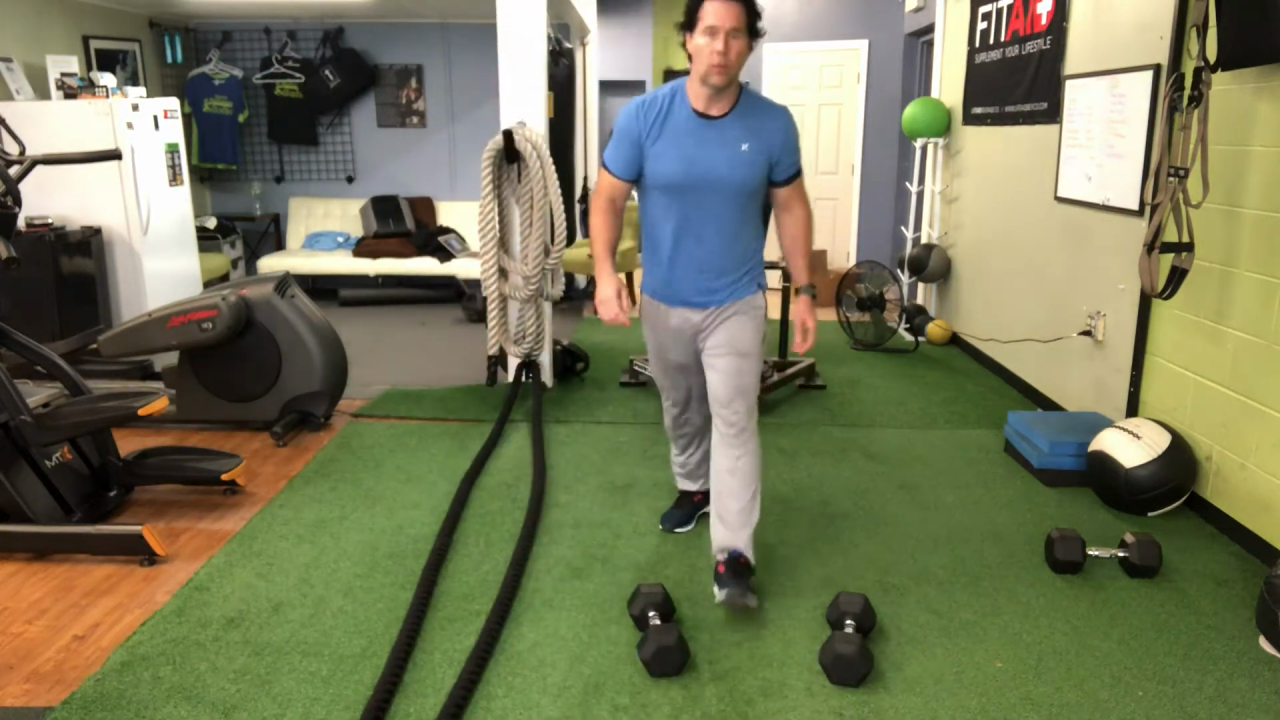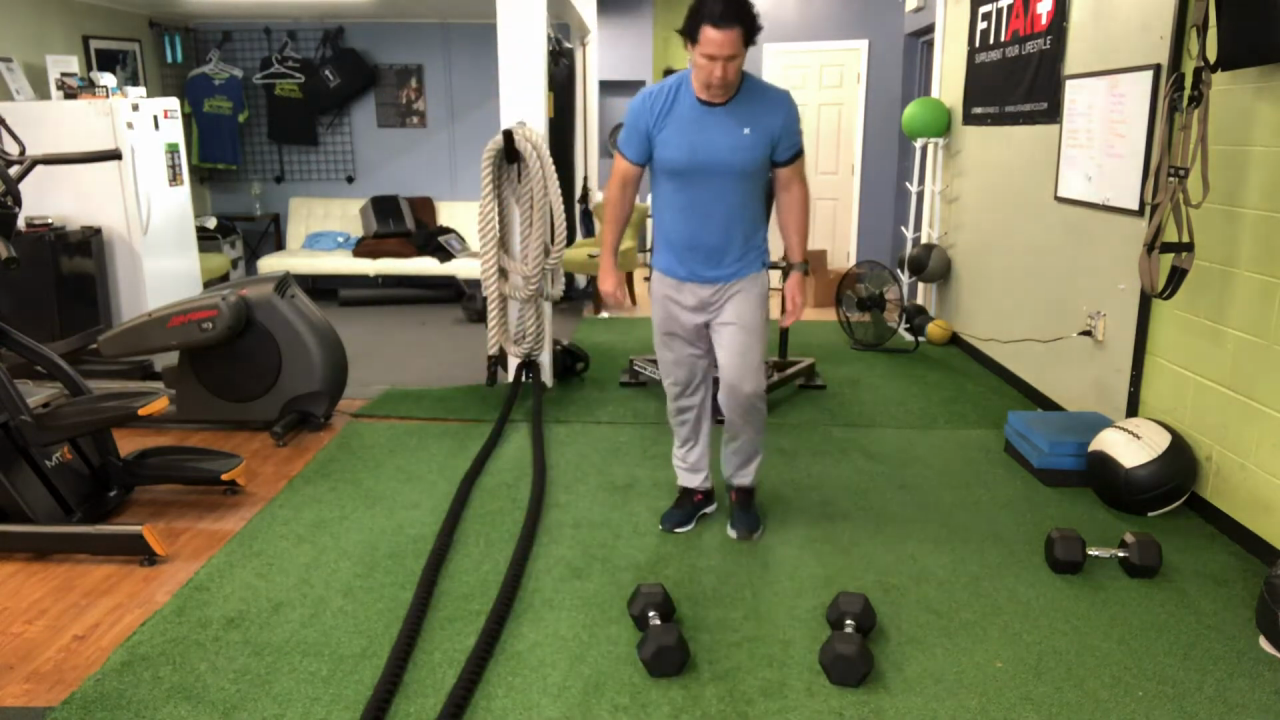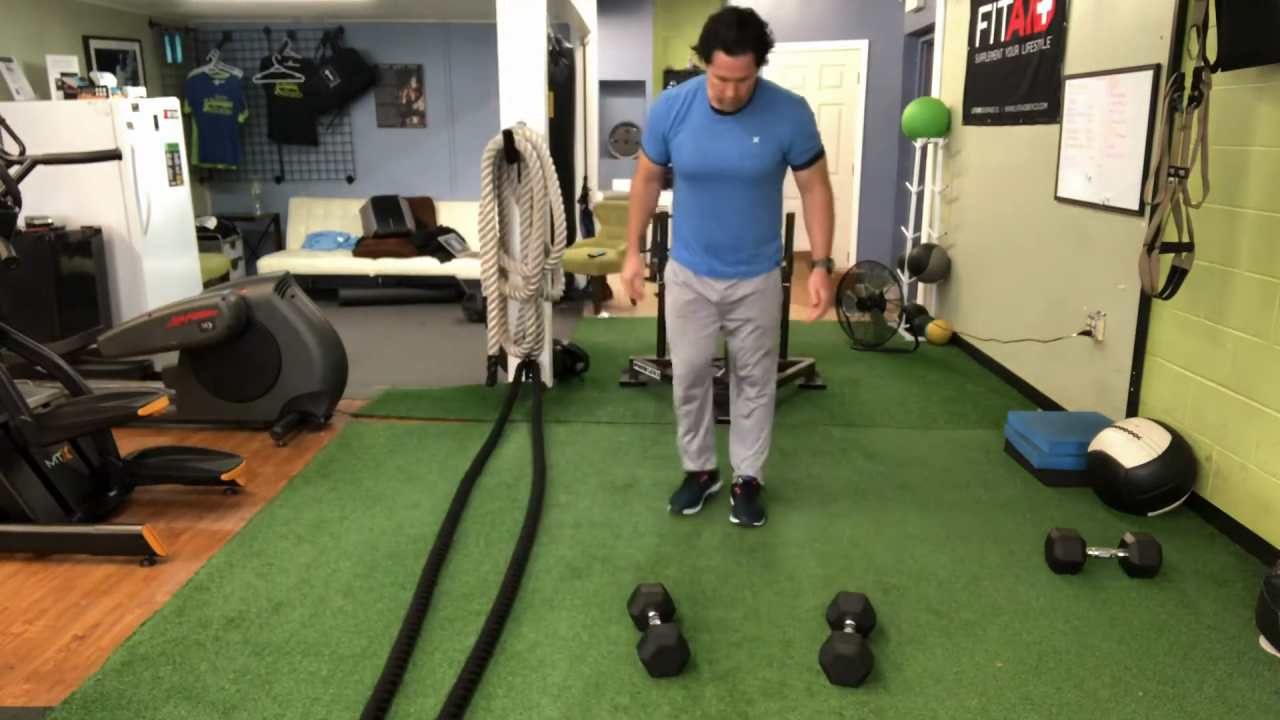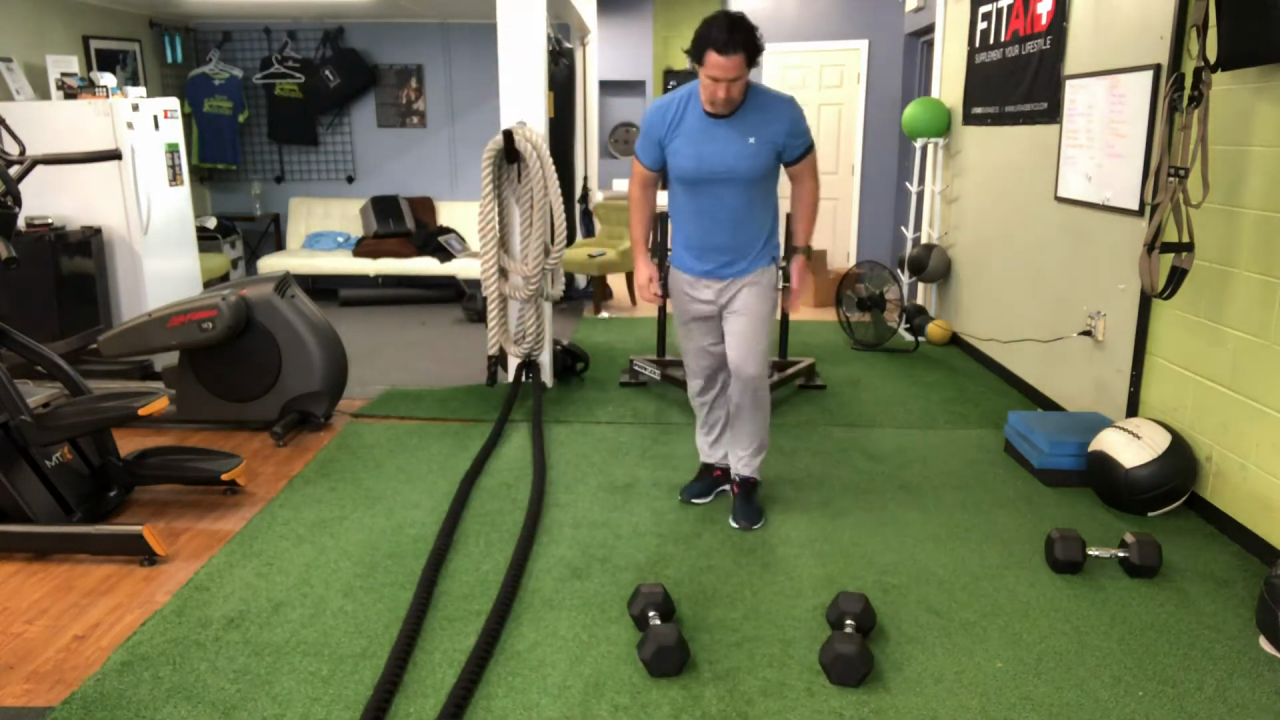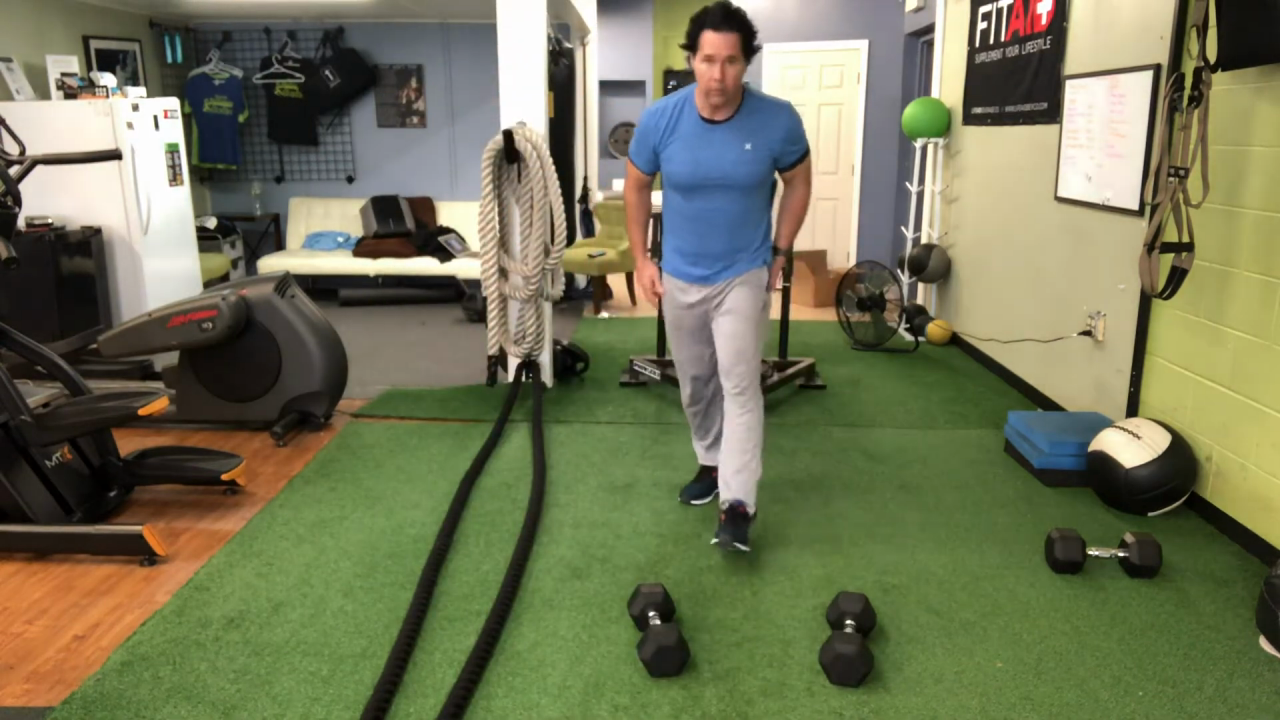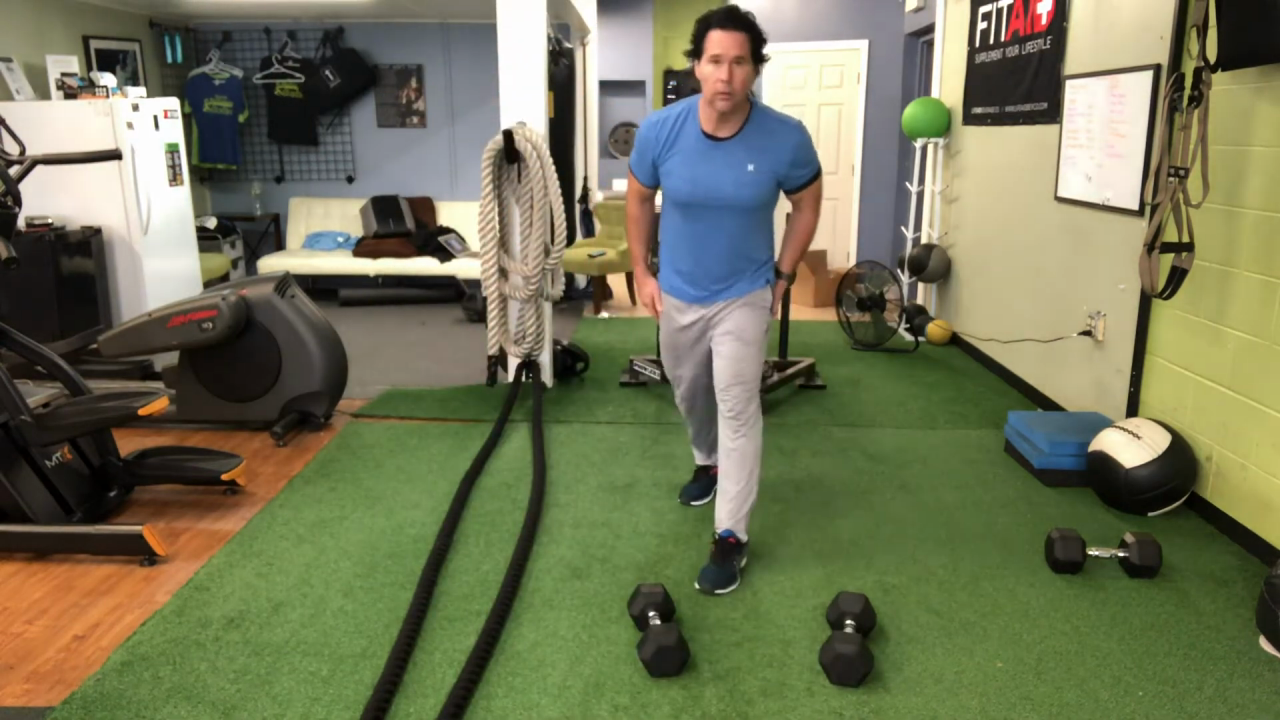
dt=0.3s
person 1, frame 1
left shoulder: (774, 124)
right shoulder: (643, 117)
left elbow: (791, 208)
right elbow: (608, 200)
left wrist: (803, 290)
right wrist: (606, 273)
left hip: (736, 303)
right hip: (664, 302)
left knee: (734, 420)
right knee: (681, 411)
left ankle: (733, 557)
right ankle: (692, 486)
person 1, frame 2
left shoulder: (776, 108)
right shoulder: (652, 105)
left elbow: (791, 188)
right elbow: (622, 183)
left wrist: (797, 269)
right wrist: (608, 260)
left hip: (743, 280)
right hip: (673, 280)
left knee: (742, 387)
right knee: (684, 392)
left ankle: (742, 483)
right ankle: (694, 487)
person 1, frame 3
left shoulder: (790, 113)
right shoulder: (670, 108)
left elbow: (814, 188)
right elbow: (647, 179)
left wrist: (821, 265)
right wrist: (632, 251)
left hip: (756, 276)
right hip: (688, 273)
left knee: (754, 379)
right knee: (690, 376)
left ankle: (747, 477)
right ankle: (699, 469)
person 1, frame 4
left shoulder: (781, 114)
right shoulder: (664, 115)
left elbow: (804, 179)
right elbow: (643, 185)
left wrist: (801, 252)
right wrist: (641, 257)
left hip: (752, 273)
right hip: (689, 275)
left knee: (748, 374)
right knee: (703, 377)
left ankle: (746, 475)
right ankle: (714, 463)
person 1, frame 5
left shoulder: (778, 120)
right shoulder: (659, 119)
left elbow: (798, 183)
right elbow: (637, 187)
left wrist: (778, 251)
right wrist: (641, 258)
left hip: (745, 276)
right hip: (680, 278)
left knee: (740, 382)
right knee: (695, 381)
left ankle: (738, 506)
right ankle: (711, 463)
person 1, frame 6
left shoulder: (786, 138)
right shoulder: (659, 130)
left elbow: (807, 204)
right elbow: (639, 199)
left wrist: (782, 274)
right wrist: (641, 271)
left hip: (744, 296)
right hip: (676, 293)
left knee: (737, 407)
right knee: (690, 394)
left ankle: (730, 536)
right ankle: (708, 463)
